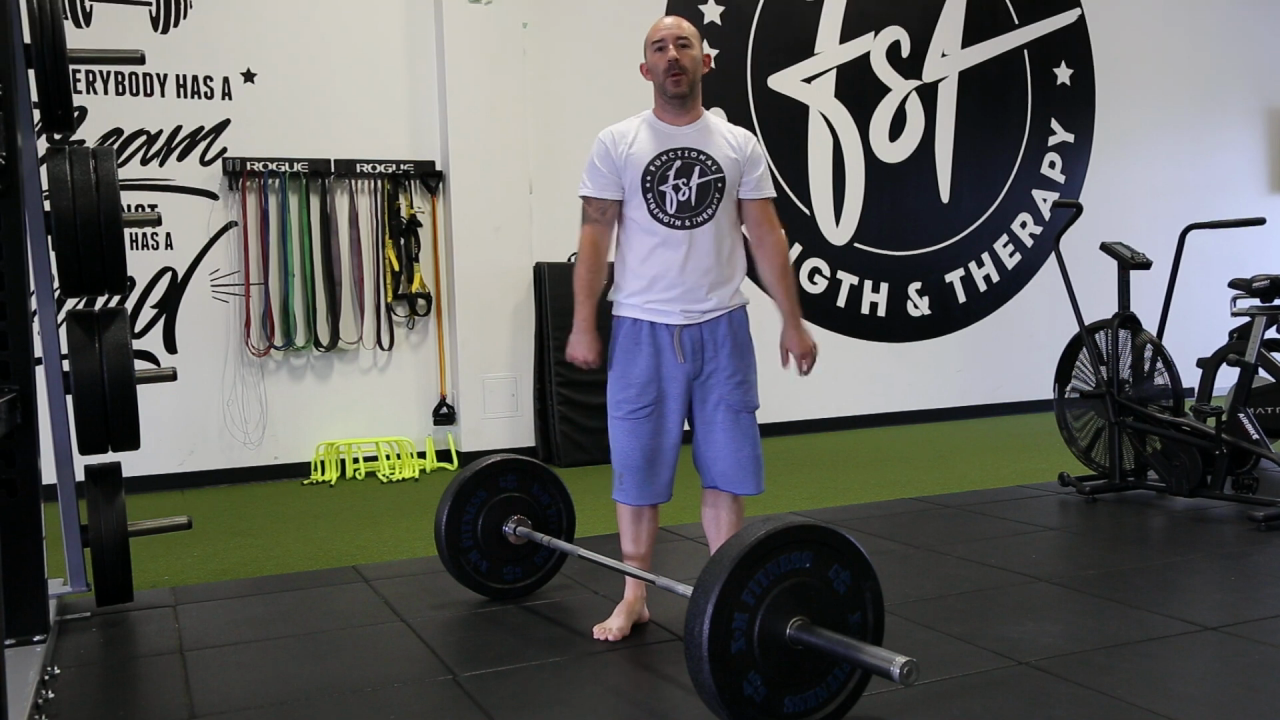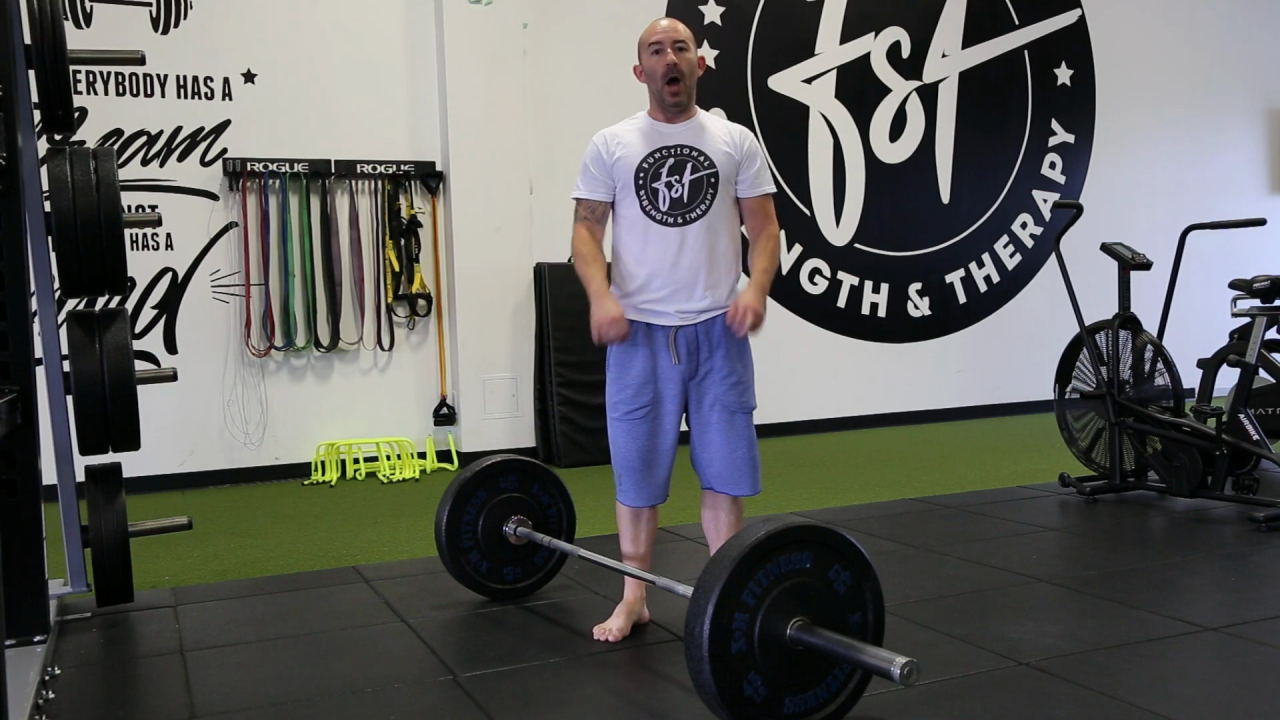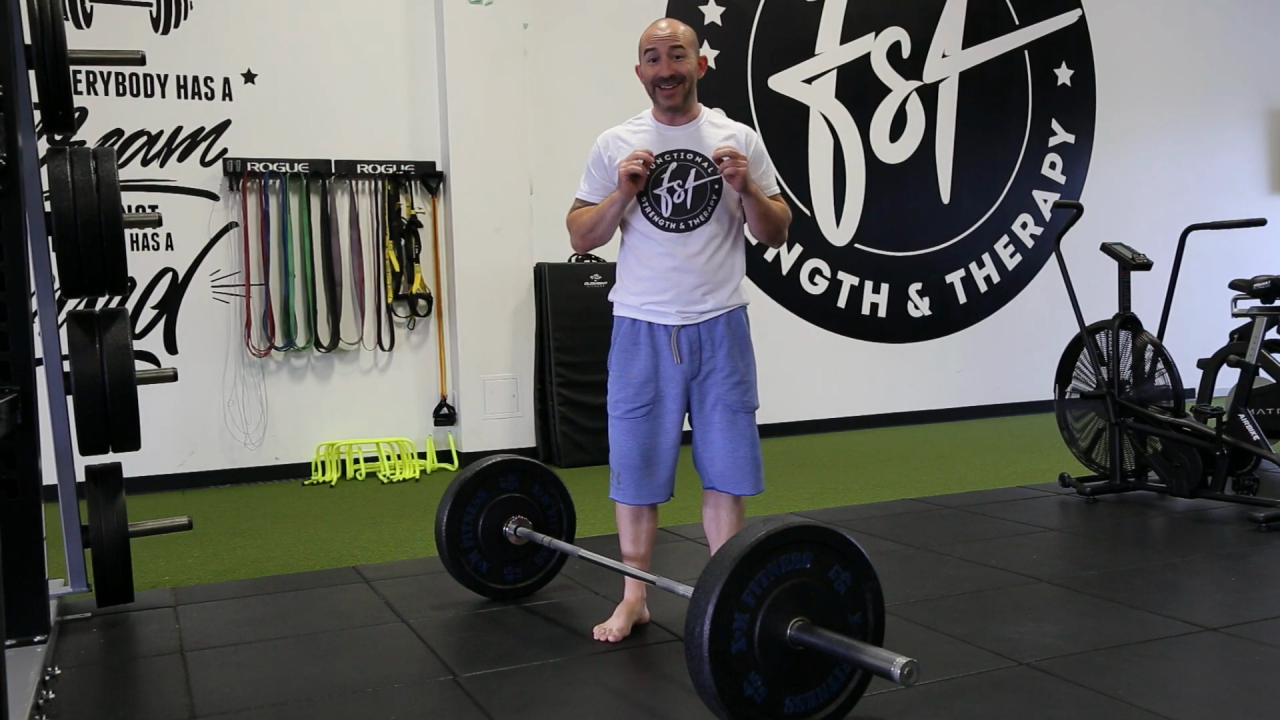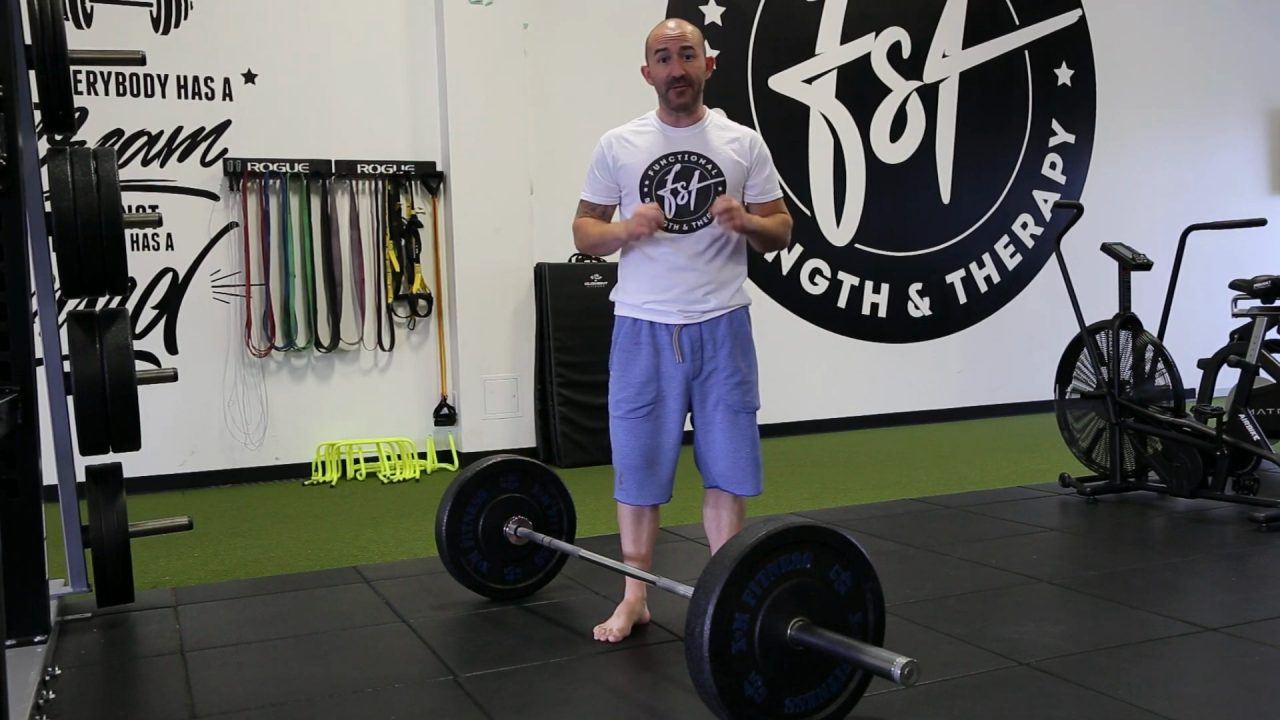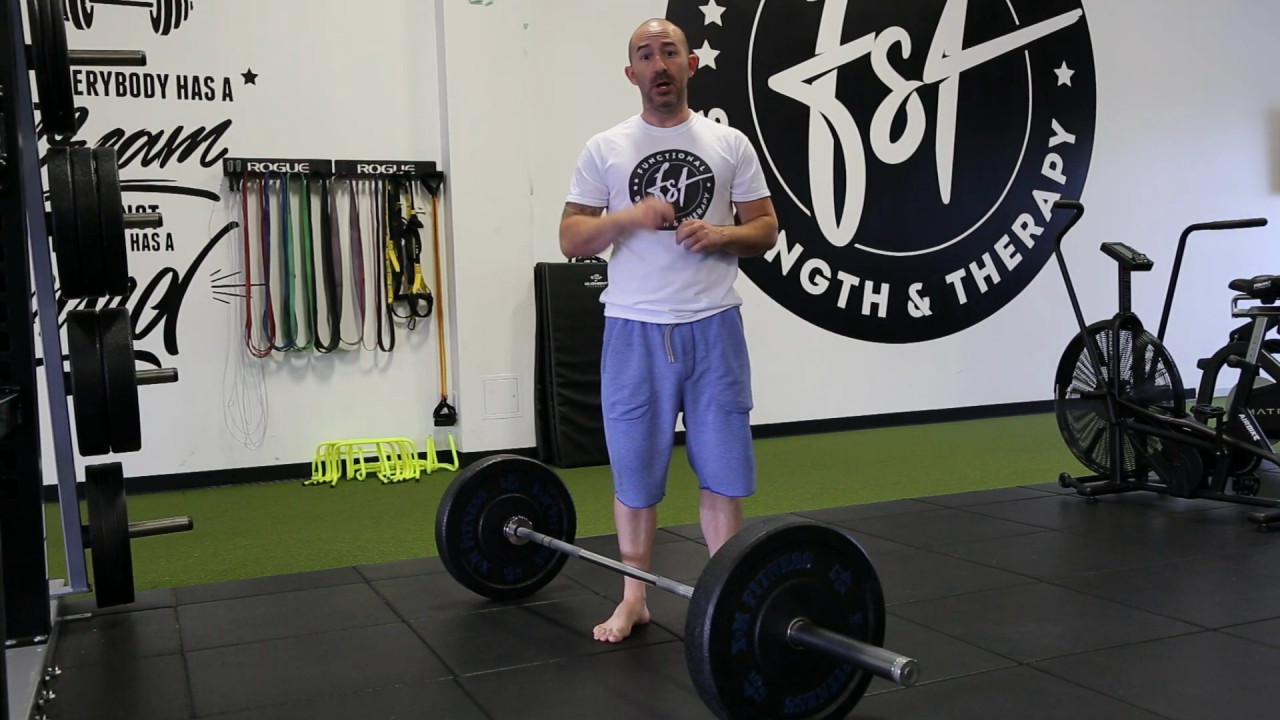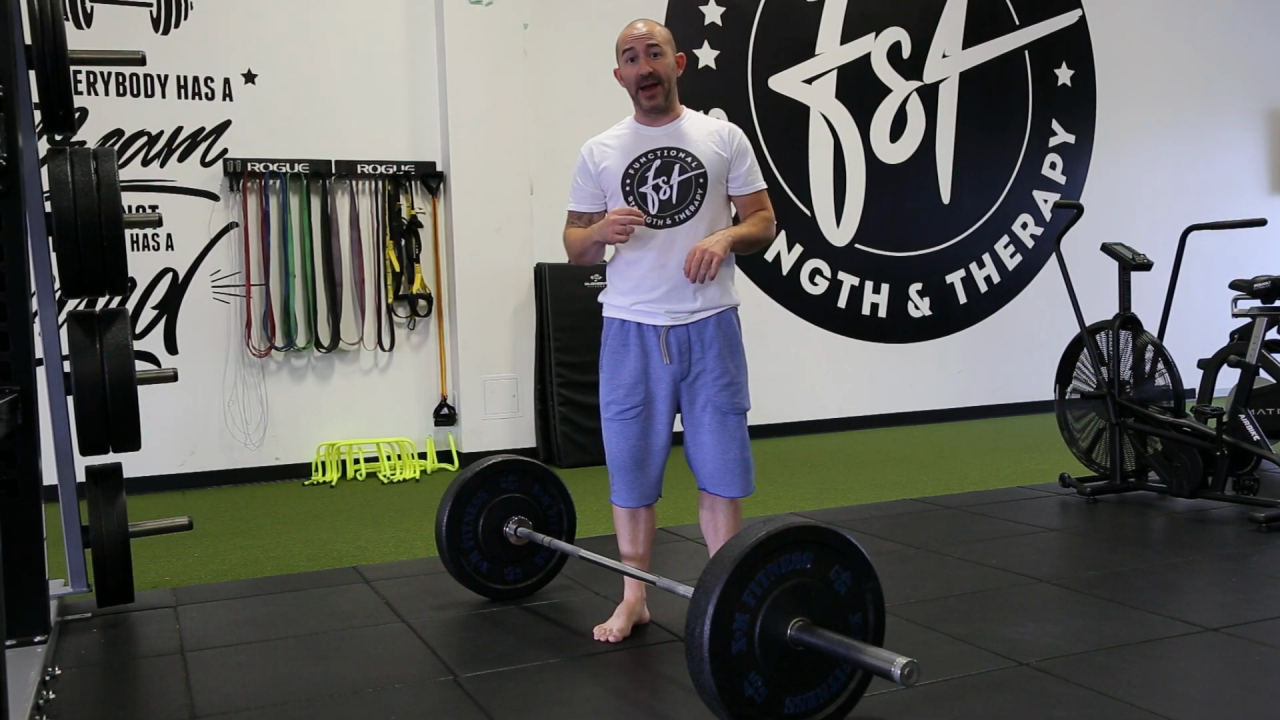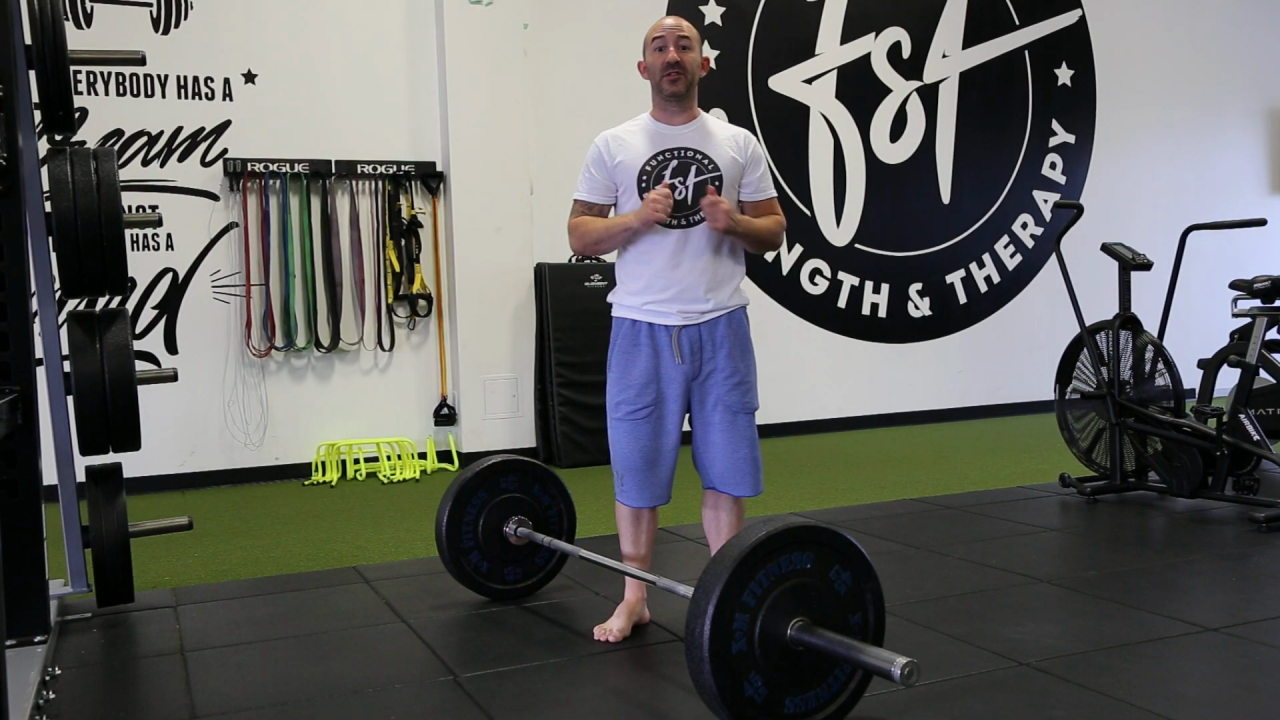
dt=0.7s
person 1, frame 1
left shoulder: (739, 145)
right shoulder: (616, 143)
left elbow: (766, 235)
right elbow: (595, 238)
left wrist: (793, 318)
right wrist: (583, 324)
left hip: (720, 326)
right hip: (643, 329)
left knee: (726, 467)
right knee: (637, 467)
right ankle: (634, 597)
person 1, frame 2
left shoulder: (736, 141)
right shoulder: (610, 144)
left elbow: (763, 228)
right elbow: (586, 229)
left wrist: (755, 290)
right wrist: (601, 296)
left hip: (717, 328)
right hip: (639, 330)
left knee: (724, 467)
right knee: (636, 466)
right ankle: (634, 596)
person 1, frame 3
left shoulder: (739, 139)
right shoulder: (615, 144)
left elbow: (778, 231)
right elbow: (579, 236)
left wrist: (745, 187)
right wrist: (622, 193)
left hip: (720, 326)
right hip: (643, 328)
left knee: (726, 466)
right knee: (636, 464)
right ankle: (634, 598)
person 1, frame 4
left shoulder: (743, 143)
right shoulder: (617, 145)
left elbow: (781, 228)
right elbow: (583, 230)
left wrist: (747, 223)
right wrist: (623, 230)
left hip: (721, 327)
right hip: (643, 328)
left knee: (727, 466)
right knee: (638, 464)
right ankle: (634, 597)
person 1, frame 5
left shoulder: (730, 143)
right shoulder: (606, 148)
left elbow: (765, 228)
right elbow: (571, 240)
left wrist: (721, 232)
right wrist: (627, 217)
left hip: (712, 326)
right hip: (635, 329)
left knee: (722, 465)
right knee: (634, 465)
right ankle: (634, 598)
person 1, frame 6
left shoulder: (723, 137)
right shoulder: (598, 152)
left elbow: (764, 221)
right elbow: (574, 248)
left wrist: (725, 238)
right wrist: (601, 233)
left hip: (709, 326)
right hip: (631, 330)
left knee: (720, 465)
right knee: (630, 466)
right ankle: (634, 597)
person 1, frame 7
left shoulder: (739, 144)
right shoulder: (613, 146)
left elbow: (775, 226)
right elbow: (580, 235)
left wrist: (737, 223)
right wrist: (634, 218)
left hip: (720, 326)
right hip: (643, 330)
left knee: (726, 467)
right knee: (636, 466)
right ankle: (634, 598)
